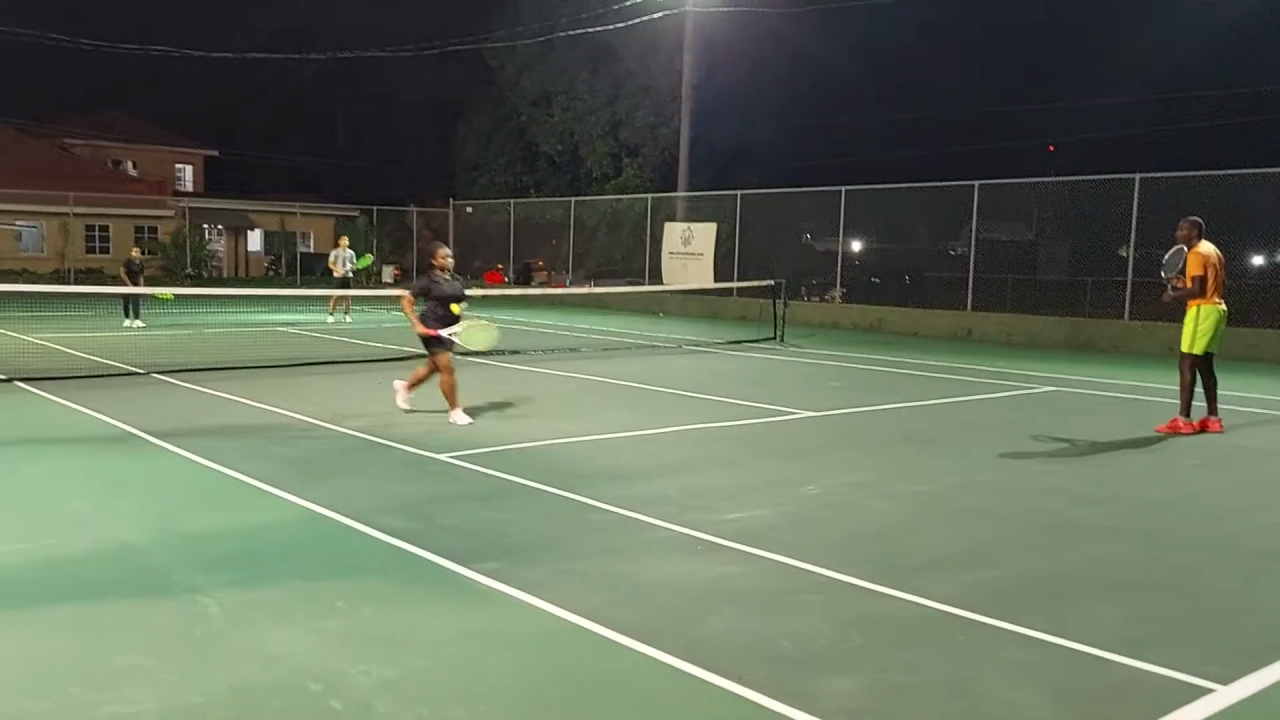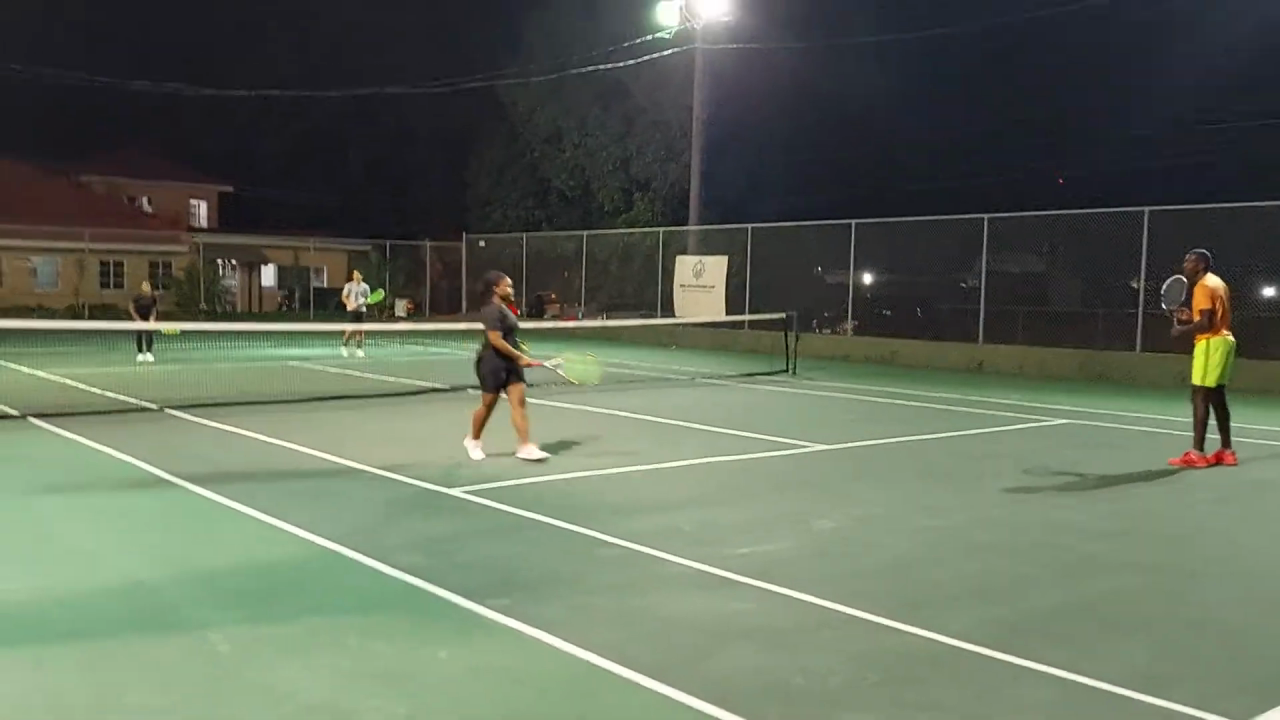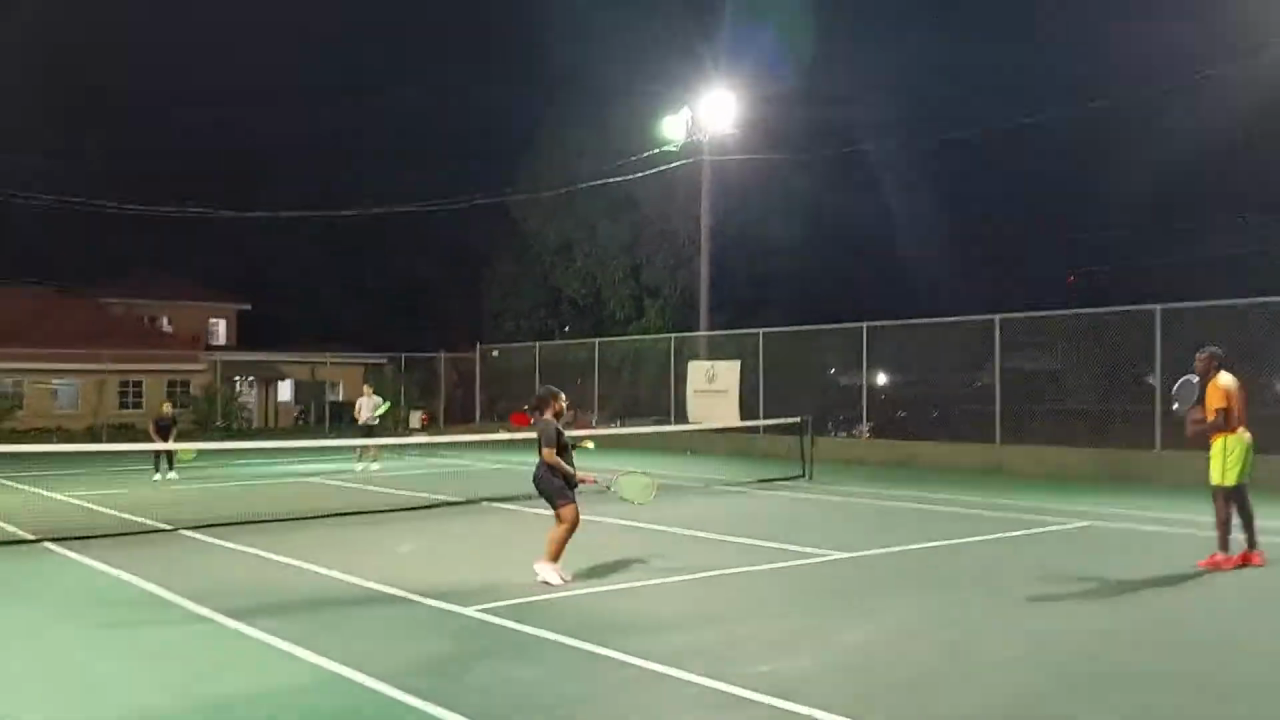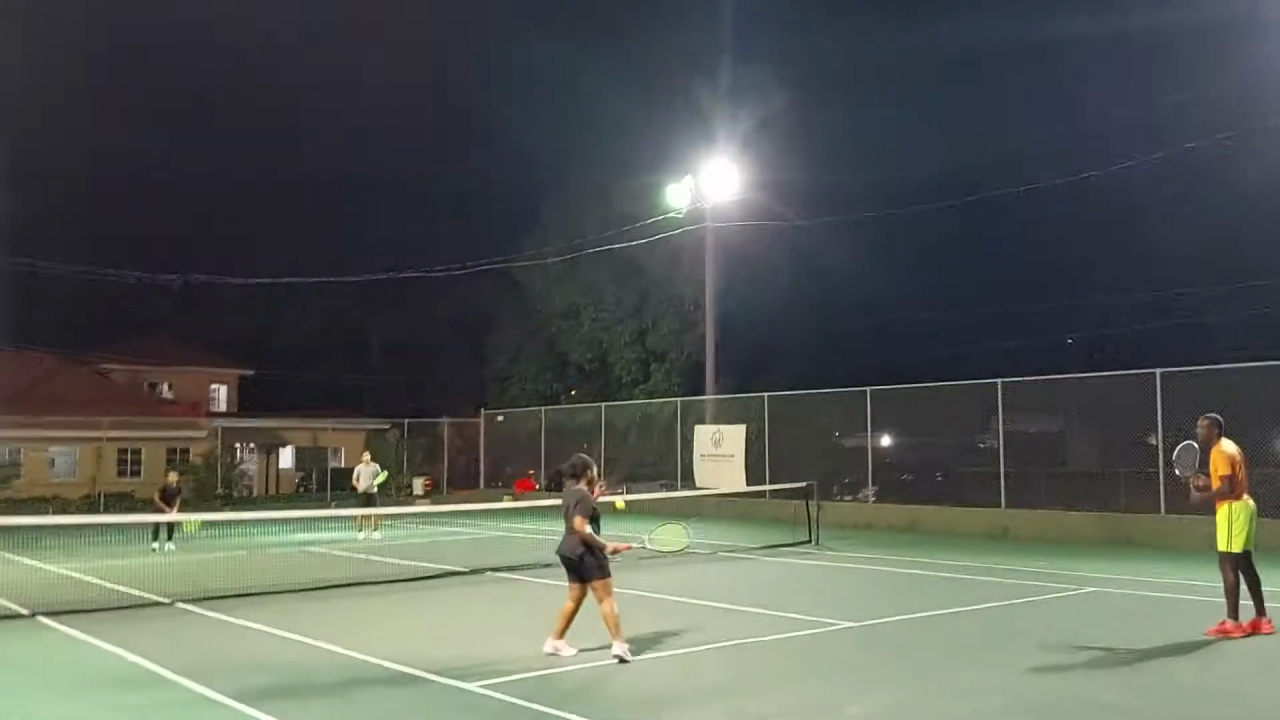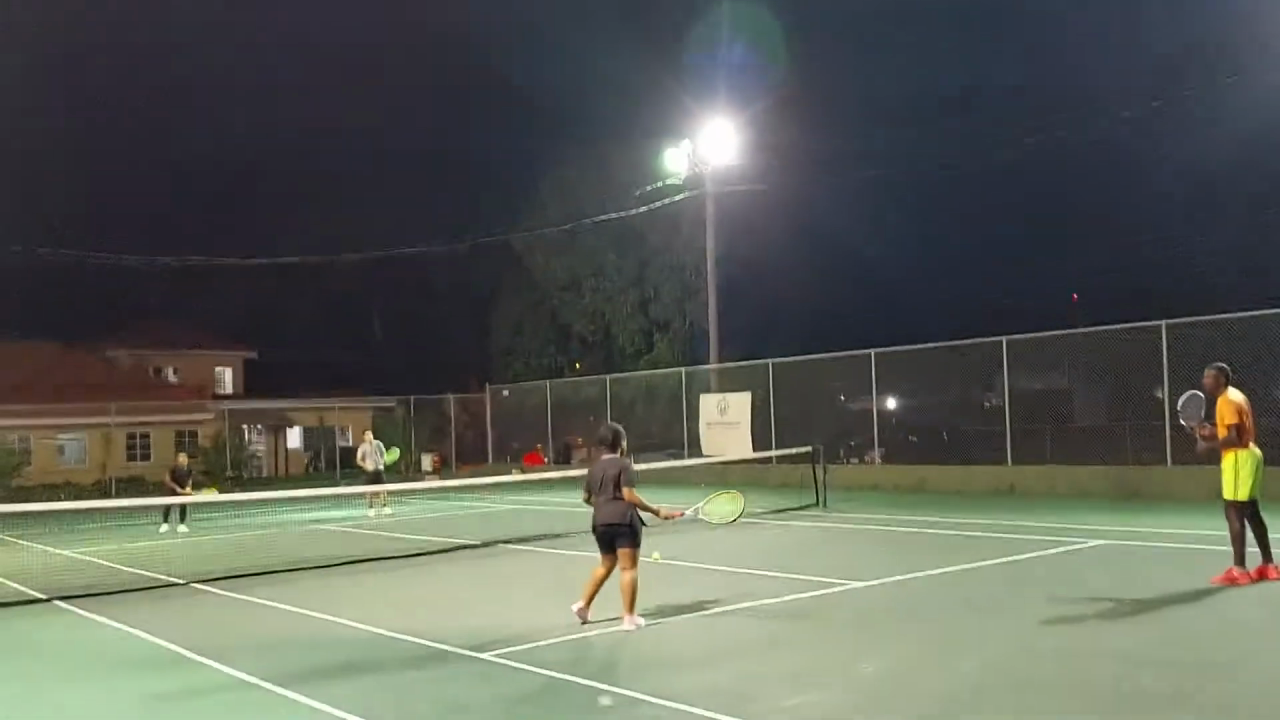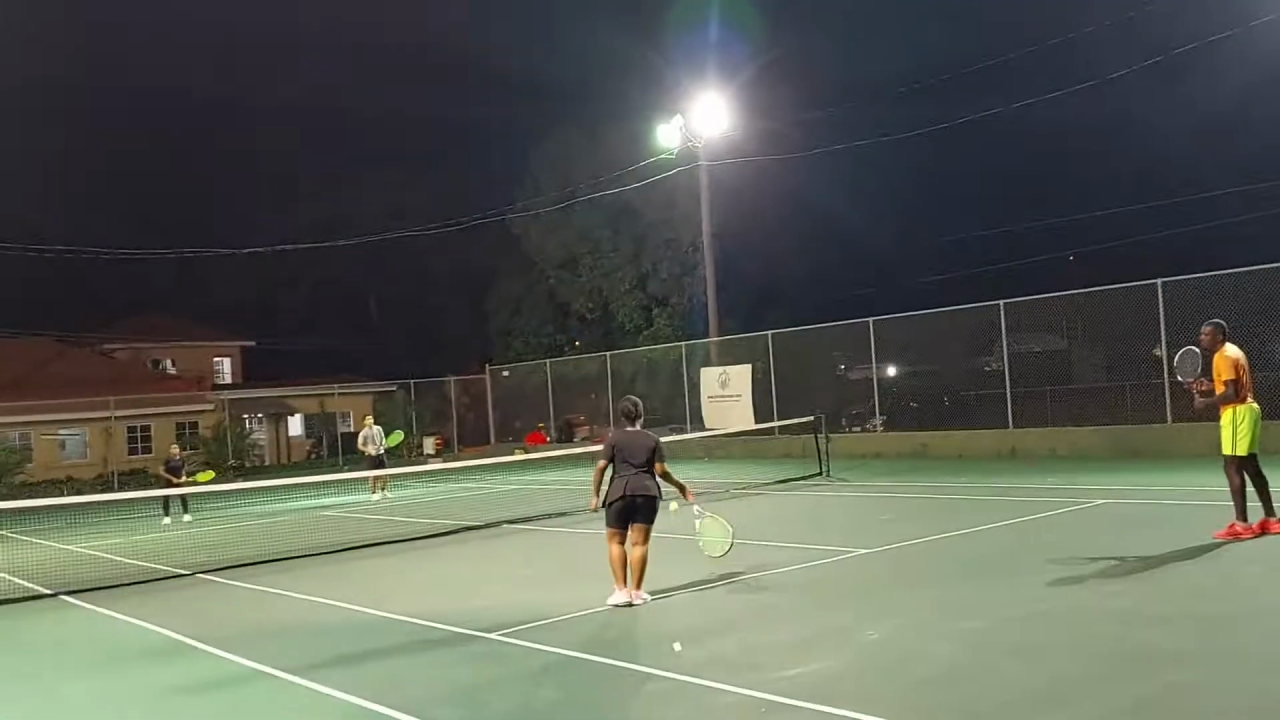
dt=0.3s
person 1, frame 1
left shoulder: (1196, 253)
right shoulder: (1213, 250)
left elbow: (1197, 289)
left wrist: (1174, 296)
right wrist: (1185, 285)
left hip: (1202, 311)
right hip: (1216, 309)
left knee: (1187, 363)
right knee: (1205, 364)
left ankle: (1184, 420)
right ankle: (1212, 419)
person 1, frame 2
left shoulder: (1203, 286)
right shoulder: (1217, 283)
left elbow: (1206, 323)
left wrist: (1182, 330)
right wrist: (1191, 318)
left hip: (1211, 343)
right hip: (1223, 341)
left knee: (1200, 396)
right knee: (1217, 396)
left ankle: (1197, 453)
right ankle: (1226, 451)
person 1, frame 3
left shoulder: (1216, 384)
right shoulder: (1229, 380)
left elbow: (1221, 422)
left wrist: (1197, 430)
right wrist: (1204, 416)
left hip: (1227, 442)
right hip: (1239, 439)
left knee: (1221, 496)
right knee: (1238, 495)
left ankle: (1223, 554)
right ankle: (1252, 551)
person 1, frame 4
left shoulder: (1220, 451)
right shoulder: (1227, 447)
left elbow: (1228, 489)
left wrist: (1202, 497)
right wrist: (1208, 483)
left hip: (1233, 509)
right hip: (1241, 506)
left knee: (1228, 564)
right knee: (1244, 563)
left ankle: (1232, 622)
right ankle: (1261, 618)
person 1, frame 5
left shoulder: (1227, 400)
right shoulder: (1235, 396)
left elbow: (1235, 437)
left wrist: (1209, 446)
right wrist: (1214, 432)
left hip: (1239, 458)
right hip: (1248, 455)
left knee: (1233, 511)
right knee: (1251, 511)
left ankle: (1239, 570)
person 1, frame 6
left shoulder: (1223, 356)
right shoulder: (1232, 351)
left elbow: (1232, 393)
left wrist: (1206, 402)
right wrist: (1211, 387)
left hip: (1237, 413)
right hip: (1247, 409)
left knee: (1232, 467)
right knee: (1251, 466)
left ankle: (1242, 524)
person 2, frame 1
left shoulder: (457, 280)
right shoulder: (427, 280)
left elbow: (462, 303)
right elbow: (406, 301)
left wrist: (460, 309)
right wrist: (416, 324)
left hip: (448, 330)
right hip: (431, 330)
left knee: (432, 366)
right knee: (448, 368)
left ankle: (404, 387)
right ankle: (455, 411)
person 2, frame 2
left shoulder: (504, 308)
right shoulder: (493, 310)
right elbow: (495, 340)
left wrist: (518, 351)
right wrist: (519, 357)
left hip: (511, 363)
right hip: (492, 362)
left knee: (520, 402)
right knee: (488, 404)
left ankle: (525, 447)
right ankle: (473, 440)
person 2, frame 3
left shoulder: (550, 424)
right shoulder: (549, 426)
right elbow: (549, 456)
right wrist: (574, 474)
left hip: (559, 479)
right hip: (551, 478)
left knee: (569, 522)
right knee: (568, 520)
left ankle: (552, 566)
right ankle: (544, 563)
person 2, frame 4
left shoulder: (570, 493)
right shoulder: (584, 497)
right elbow: (580, 526)
left wrist: (592, 498)
right wrist: (605, 545)
left hip: (570, 551)
right hip: (585, 551)
left knee: (575, 597)
right knee: (606, 597)
left ankle: (555, 641)
right ankle: (618, 644)
person 2, frame 5
left shoulder: (594, 467)
right shoulder: (624, 465)
left elbow: (587, 499)
right elbow: (629, 496)
right wrist: (657, 511)
left hip: (600, 520)
right hip: (624, 519)
left knee: (606, 565)
right knee: (629, 568)
left ankle: (583, 604)
right ankle: (629, 617)
person 2, frame 6
left shoulder: (615, 438)
right shoulder: (652, 439)
left elbow: (600, 467)
right elbow: (661, 471)
left wrist: (595, 494)
right wrist: (681, 487)
left hip: (620, 493)
right hip: (647, 493)
left knee: (615, 542)
right knee: (640, 543)
left ankle: (621, 591)
right ankle: (636, 591)
